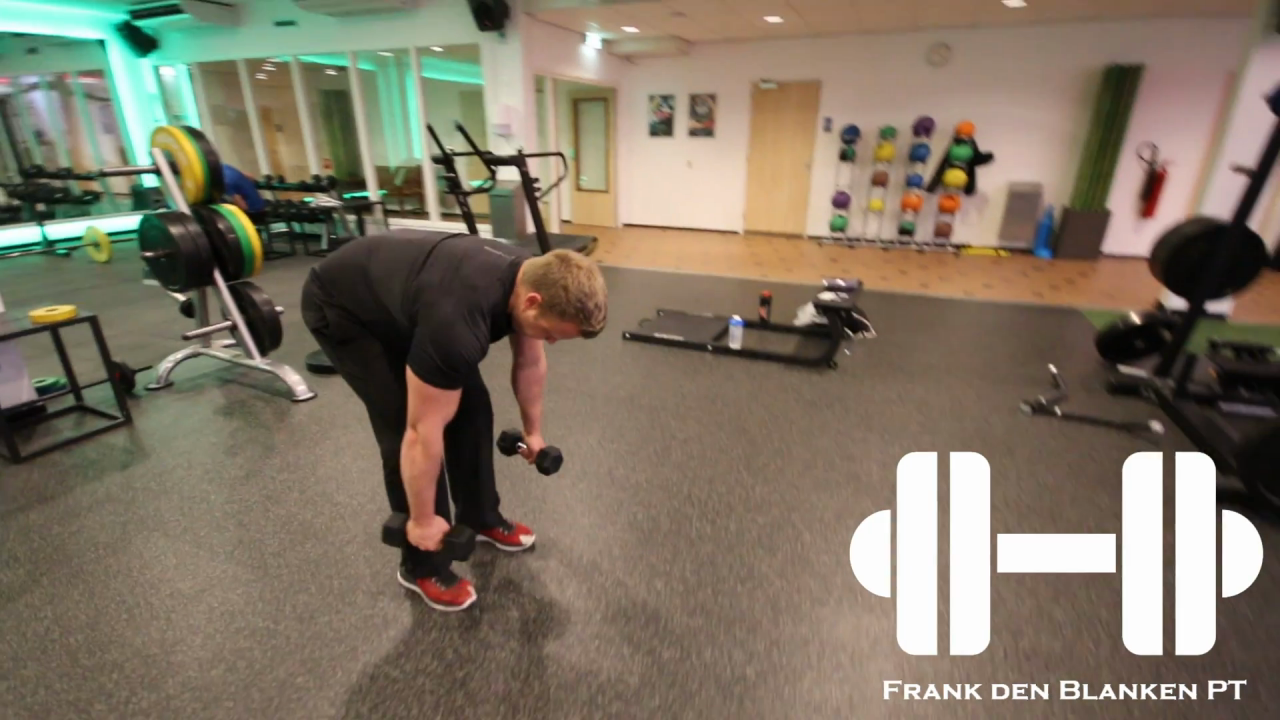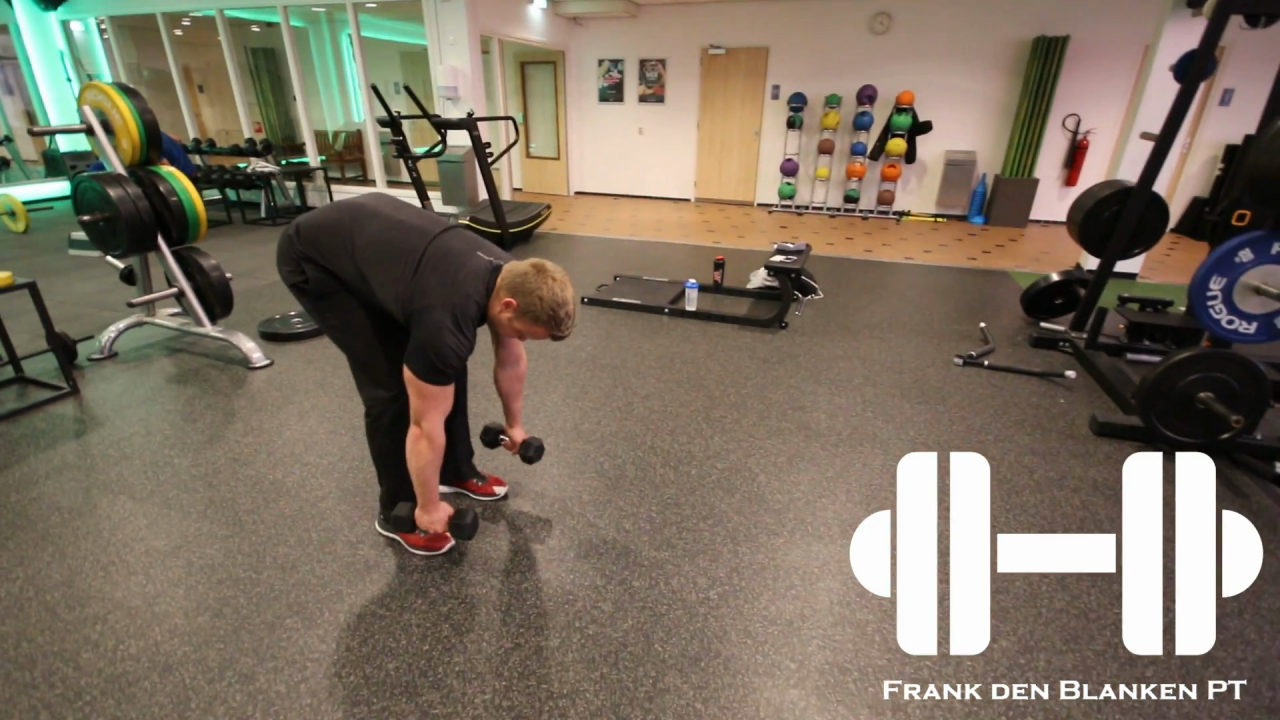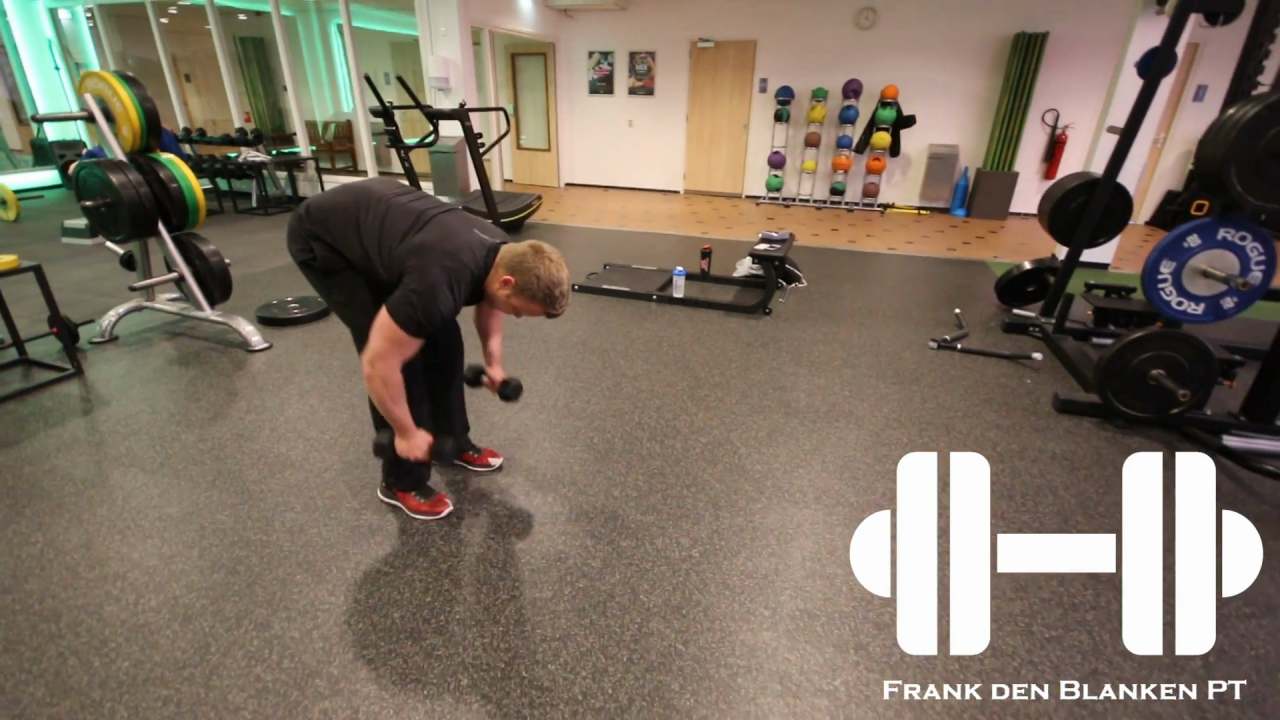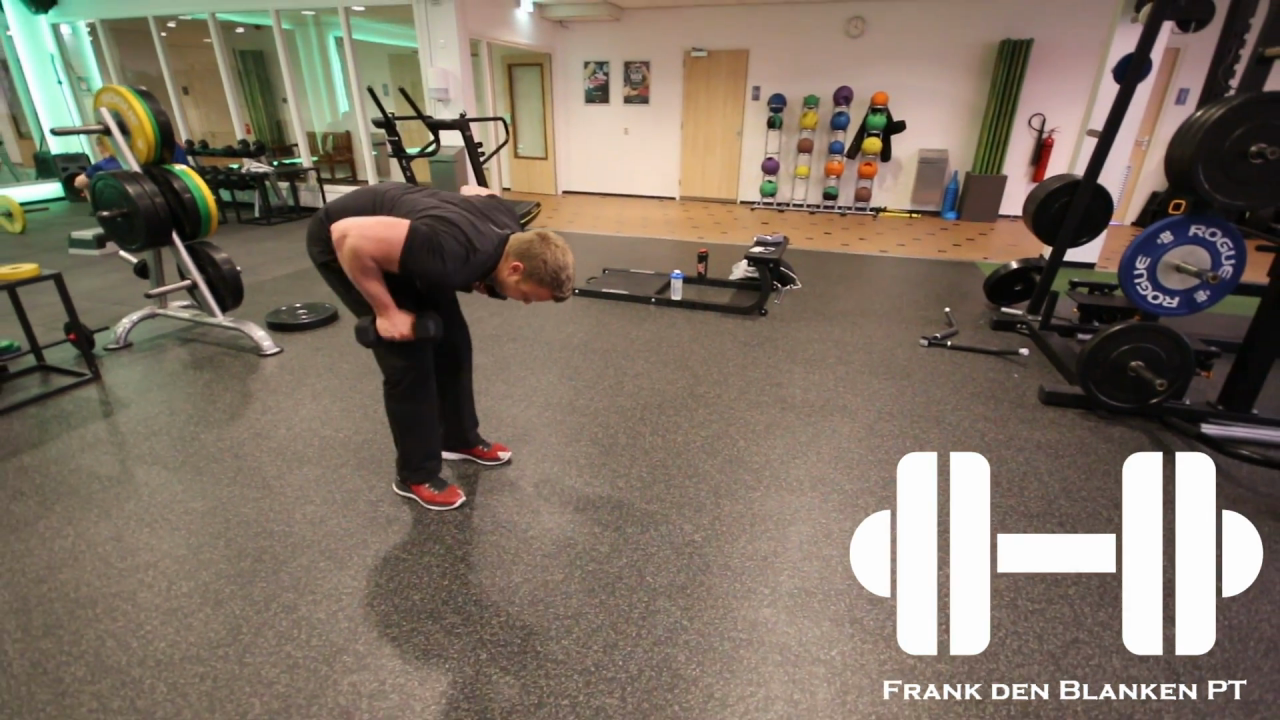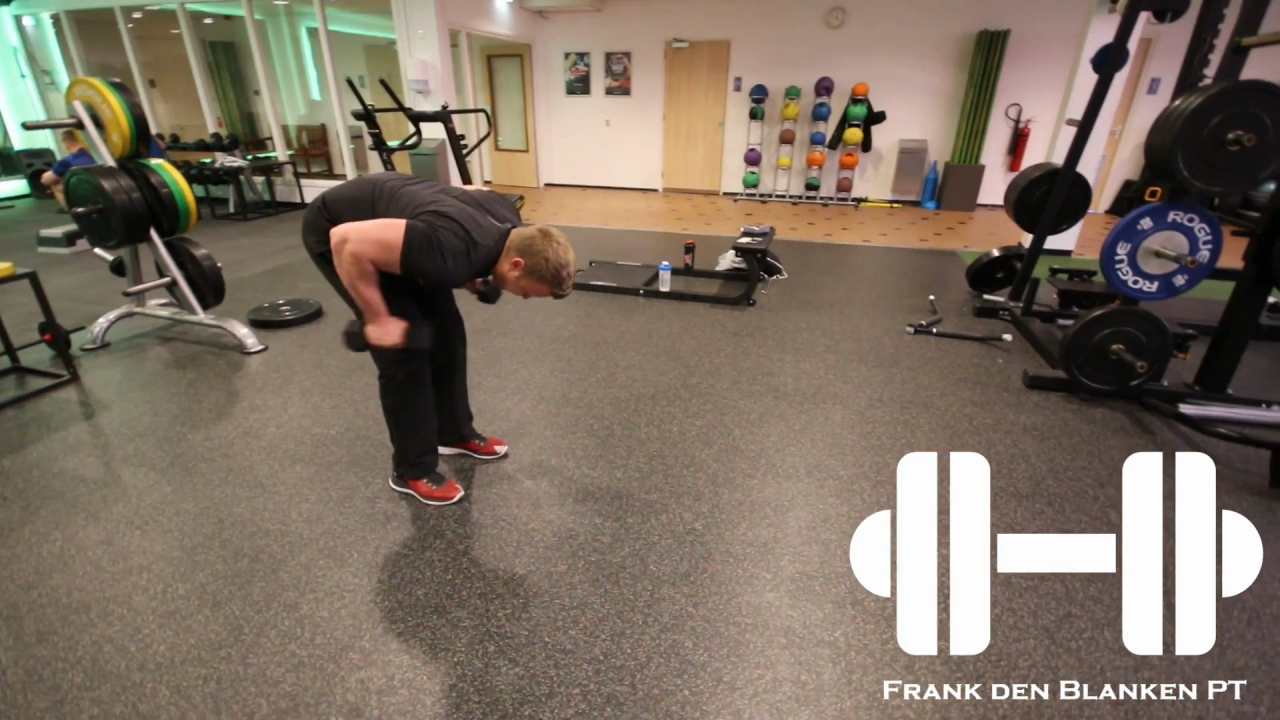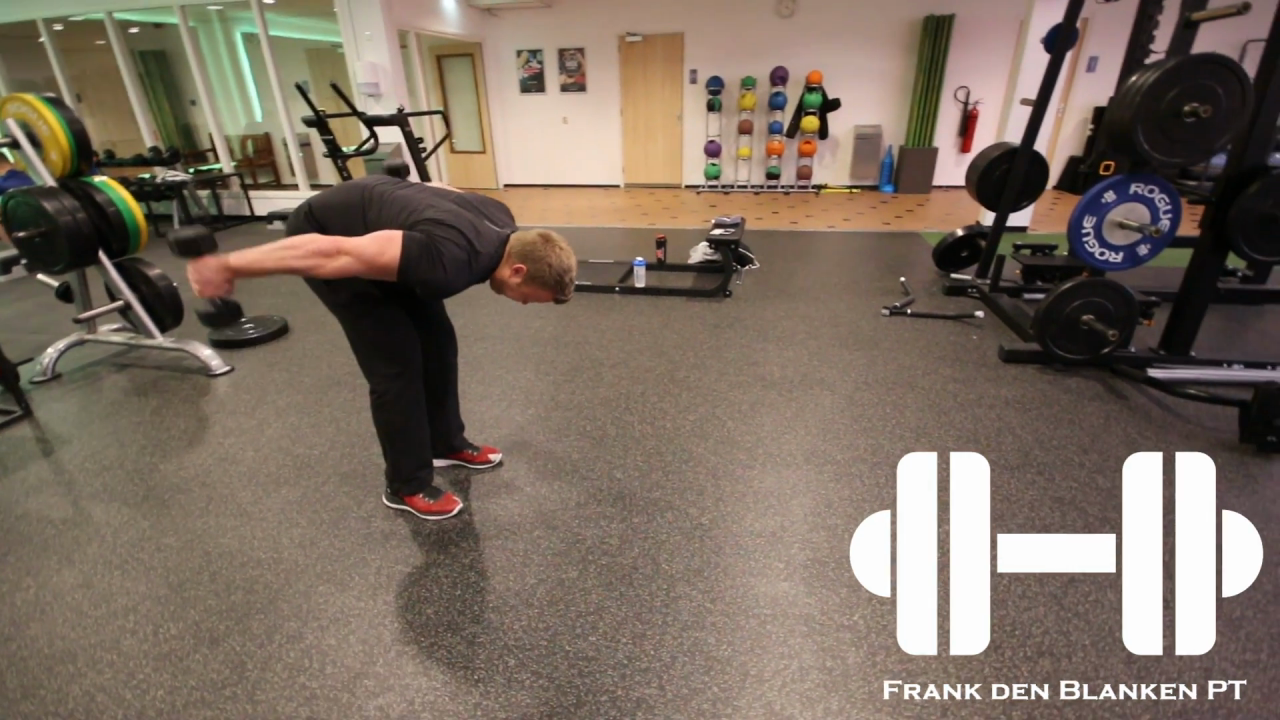
dt=0.5s
person 1, frame 1
left shoulder: (533, 277)
right shoulder: (456, 323)
left elbow: (529, 363)
right elbow: (423, 434)
left wrist: (533, 431)
right wrist: (423, 520)
left hip: (397, 291)
right hip: (340, 307)
left knee: (473, 407)
right knee: (404, 431)
left ankle: (481, 519)
right ankle: (423, 567)
person 1, frame 2
left shoulder: (509, 279)
right shoulder: (446, 317)
left elbow: (510, 361)
right elbow: (426, 425)
left wrist: (514, 424)
right wrist: (429, 507)
right hip: (313, 258)
left knee: (446, 369)
right knee: (390, 384)
left ankle: (456, 471)
right ankle: (399, 512)
person 1, frame 3
left shoulder: (503, 255)
right shoulder: (439, 285)
left elbow: (488, 306)
right elbow: (377, 365)
left wrist: (493, 362)
right wrist: (407, 434)
left hip: (374, 212)
right hip: (322, 238)
left knee: (443, 340)
right knee: (394, 355)
left ankle: (453, 443)
right ankle: (401, 481)
person 1, frame 4
left shoulder: (509, 230)
right shoulder: (448, 257)
left elbow: (474, 192)
right elbow: (348, 234)
right wrist: (387, 312)
left hip: (389, 222)
right hip: (338, 240)
left knee: (452, 339)
right knee: (409, 355)
left ankle: (461, 439)
right ankle: (416, 475)
person 1, frame 5
left shoulder: (508, 224)
right shoulder: (451, 254)
left elbow: (474, 191)
right elbow: (347, 241)
right wrist: (378, 320)
left hip: (383, 206)
right hip: (334, 227)
left knee: (446, 331)
right knee: (405, 348)
left ankle: (455, 433)
right ankle: (413, 470)
person 1, frame 6
left shoulder: (501, 225)
right shoulder: (449, 263)
left elbow: (438, 189)
right elbow: (332, 253)
left wrist: (407, 187)
right wrist: (228, 268)
left hip: (370, 214)
right hip: (327, 233)
left knee: (437, 341)
right knee: (397, 361)
left ankle: (447, 444)
right ankle: (407, 486)
